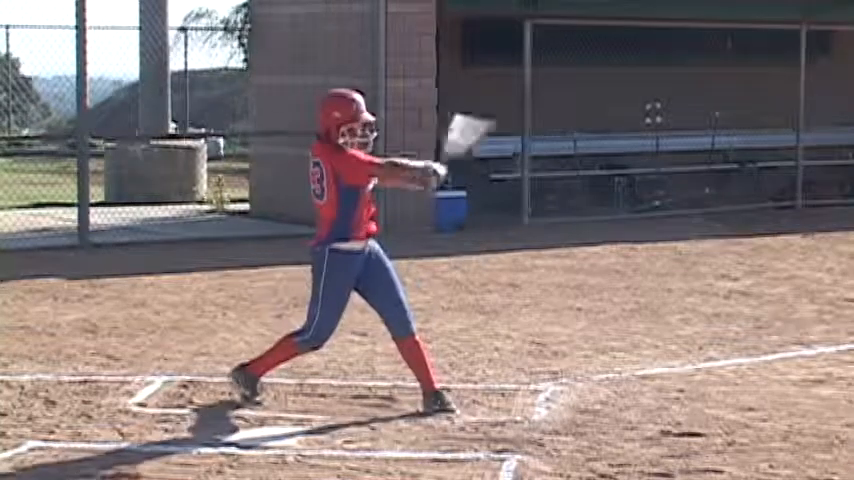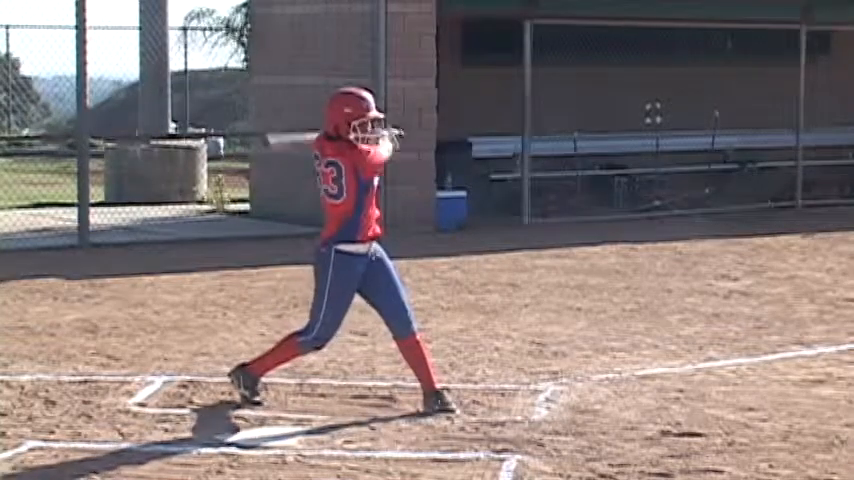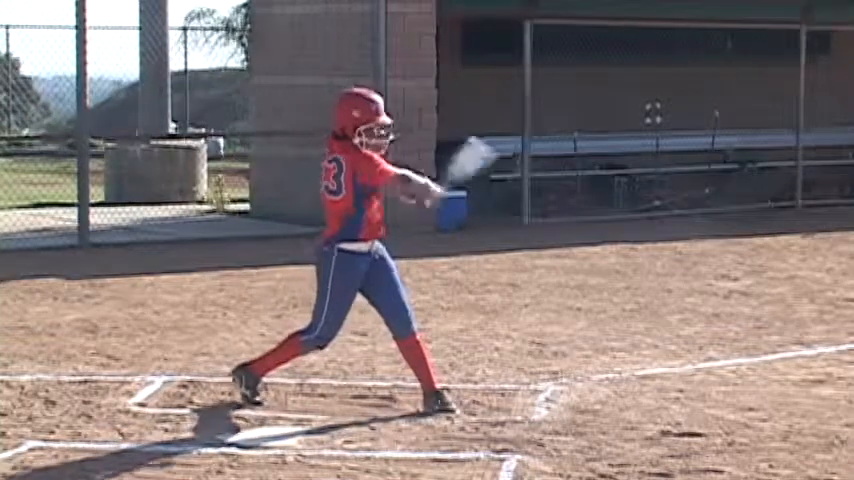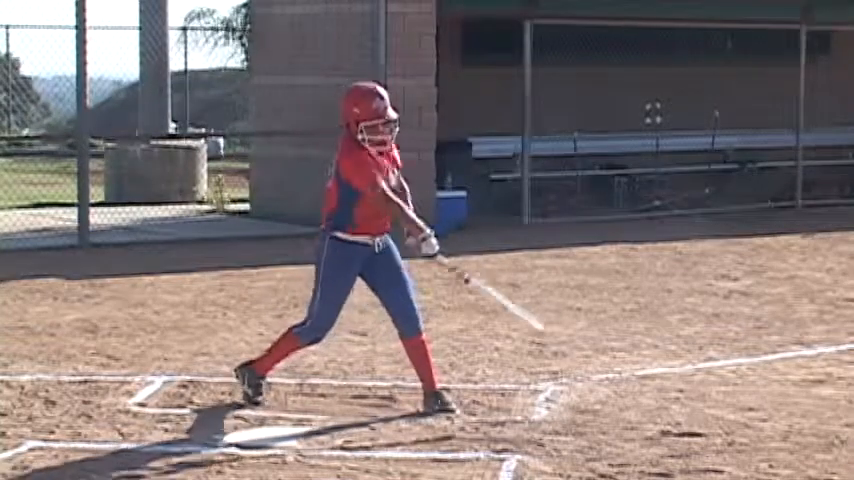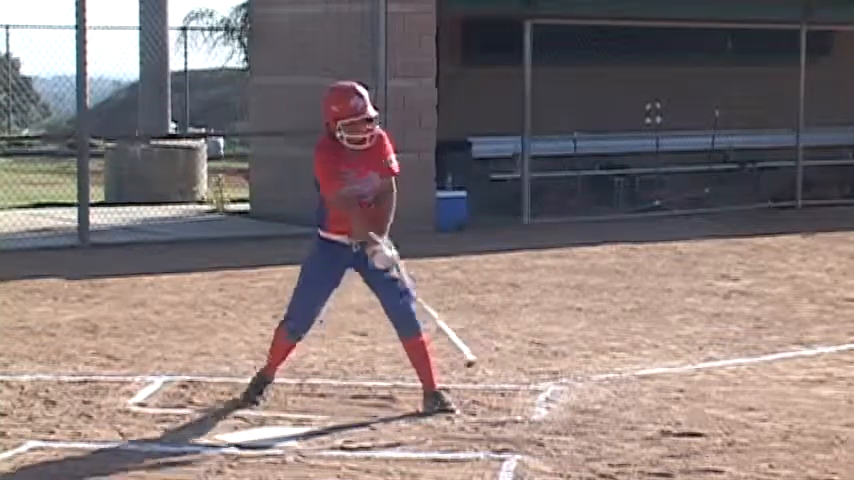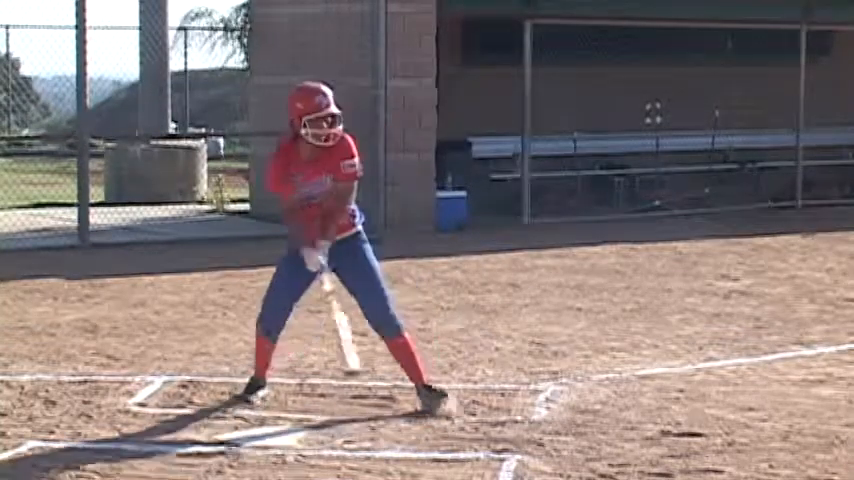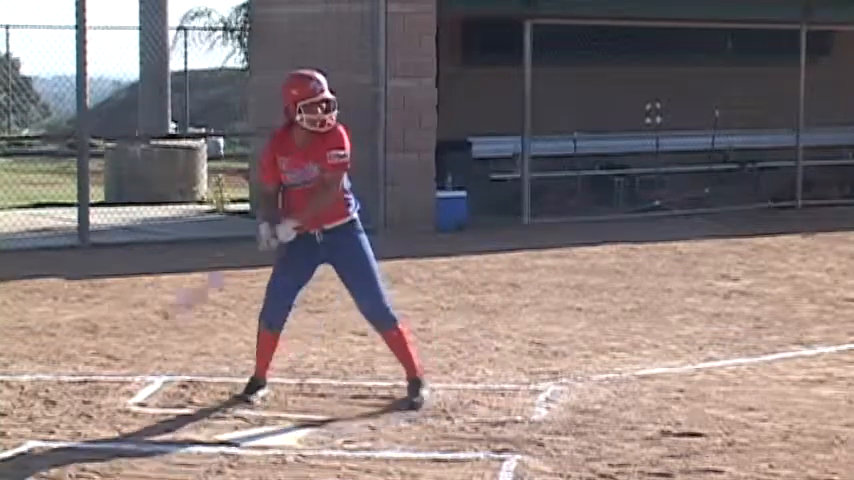
dt=0.2s
person 1, frame 1
left shoulder: (336, 149)
right shoulder: (338, 157)
left elbow: (380, 171)
right elbow: (385, 172)
left wrist: (419, 174)
right wrist: (426, 168)
left hip: (365, 249)
right hip: (336, 256)
left knee: (401, 321)
right knee: (315, 333)
left ankle: (431, 392)
right ankle: (249, 373)
person 1, frame 2
left shoulder: (325, 146)
right shoulder: (357, 156)
right elbow: (382, 151)
right wrist: (387, 139)
left hip: (368, 251)
right hip: (341, 257)
left knee: (403, 322)
right knee: (317, 335)
left ankle: (432, 392)
right ankle: (249, 374)
person 1, frame 3
left shoulder: (341, 146)
right shoulder: (358, 158)
right elbow: (400, 181)
left wrist: (414, 187)
right wrist: (426, 186)
left hip: (370, 250)
right hip: (343, 255)
left knee: (403, 322)
right knee: (320, 334)
left ankle: (432, 392)
right ankle: (250, 372)
person 1, frame 4
left shoulder: (384, 145)
right shoulder: (353, 152)
left elbow: (399, 187)
right elbow: (387, 198)
left wrist: (411, 230)
right wrist: (421, 231)
left hip: (378, 243)
right hip: (342, 246)
left knee: (409, 317)
right knee: (316, 325)
left ankle: (432, 392)
right ankle: (255, 371)
person 1, frame 5
left shoulder: (380, 141)
right shoulder: (326, 153)
left elbow: (388, 195)
right elbow: (346, 208)
left wrist: (381, 240)
right wrist: (374, 245)
left hip: (372, 242)
right hip: (332, 244)
left knee: (406, 314)
right knee: (299, 317)
left ankle: (432, 391)
right ankle: (266, 375)
person 1, frame 6
left shoulder: (343, 145)
right shoulder: (283, 157)
left elbow: (344, 200)
right elbow: (291, 211)
left wrist: (324, 242)
right wrist: (306, 247)
left hip: (347, 239)
right hip: (305, 244)
left knee: (382, 313)
right knee: (271, 313)
left ankle: (422, 386)
right ankle: (258, 379)
person 1, frame 7
left shoulder: (335, 135)
right shoulder: (277, 144)
left elbow: (331, 189)
right elbow: (270, 193)
left wrist: (294, 222)
right wrist: (269, 222)
left hip: (343, 230)
right hip: (299, 236)
left knee: (376, 306)
right knee: (274, 307)
left ankle: (414, 378)
right ankle: (259, 379)
